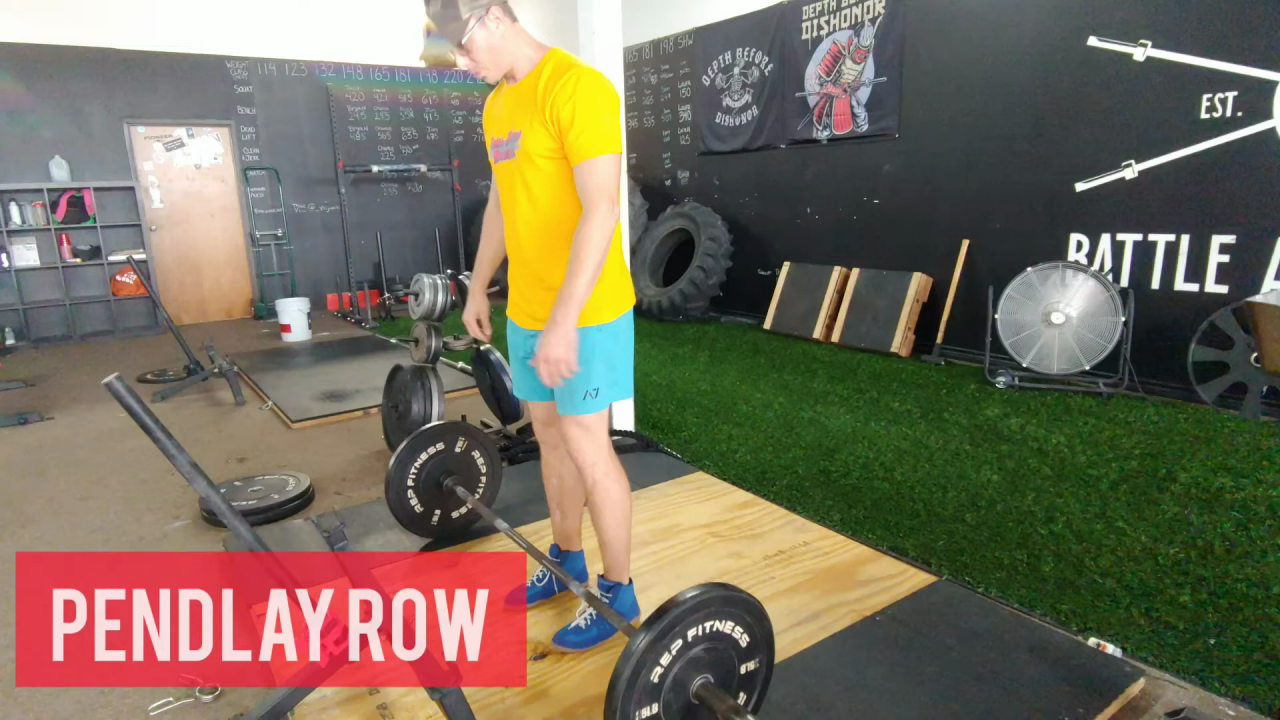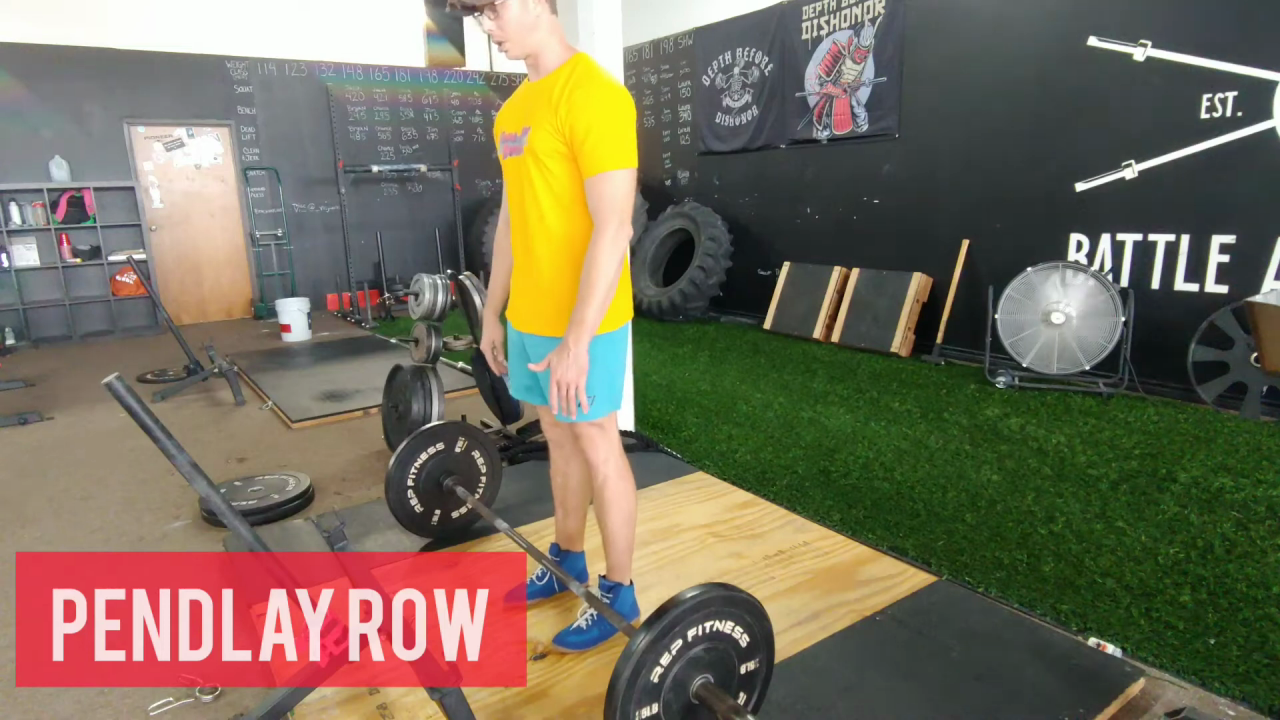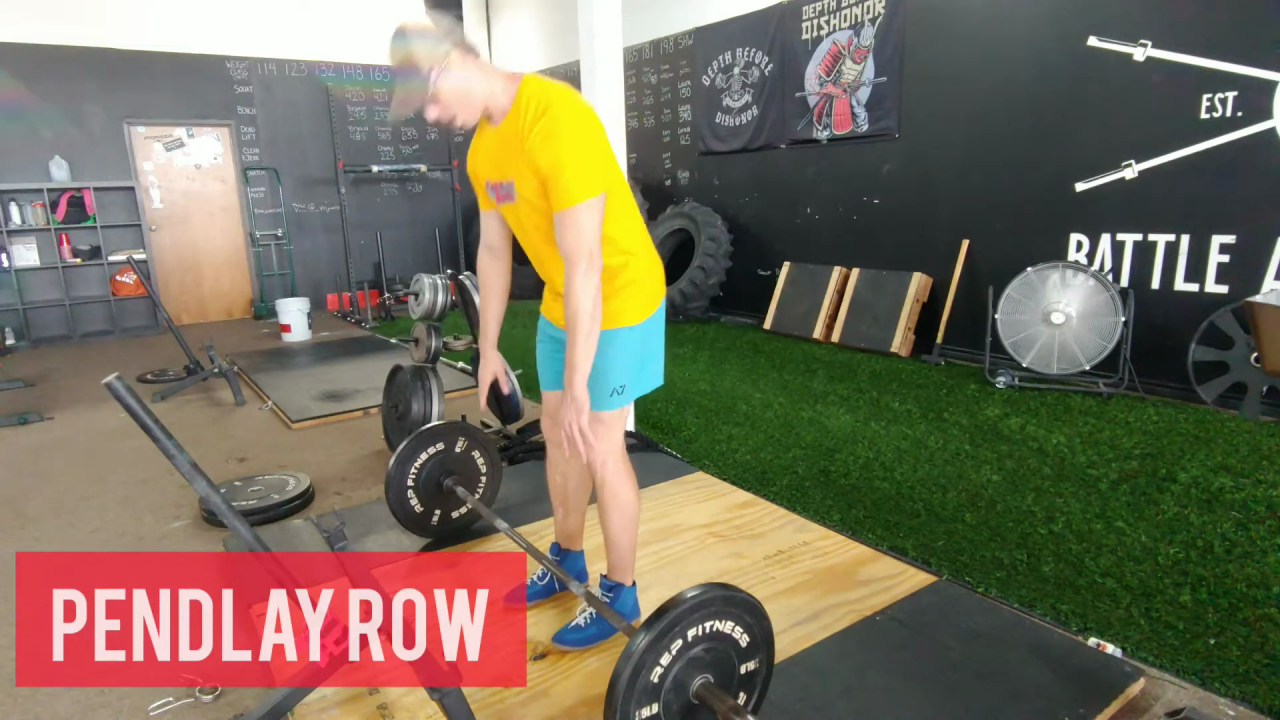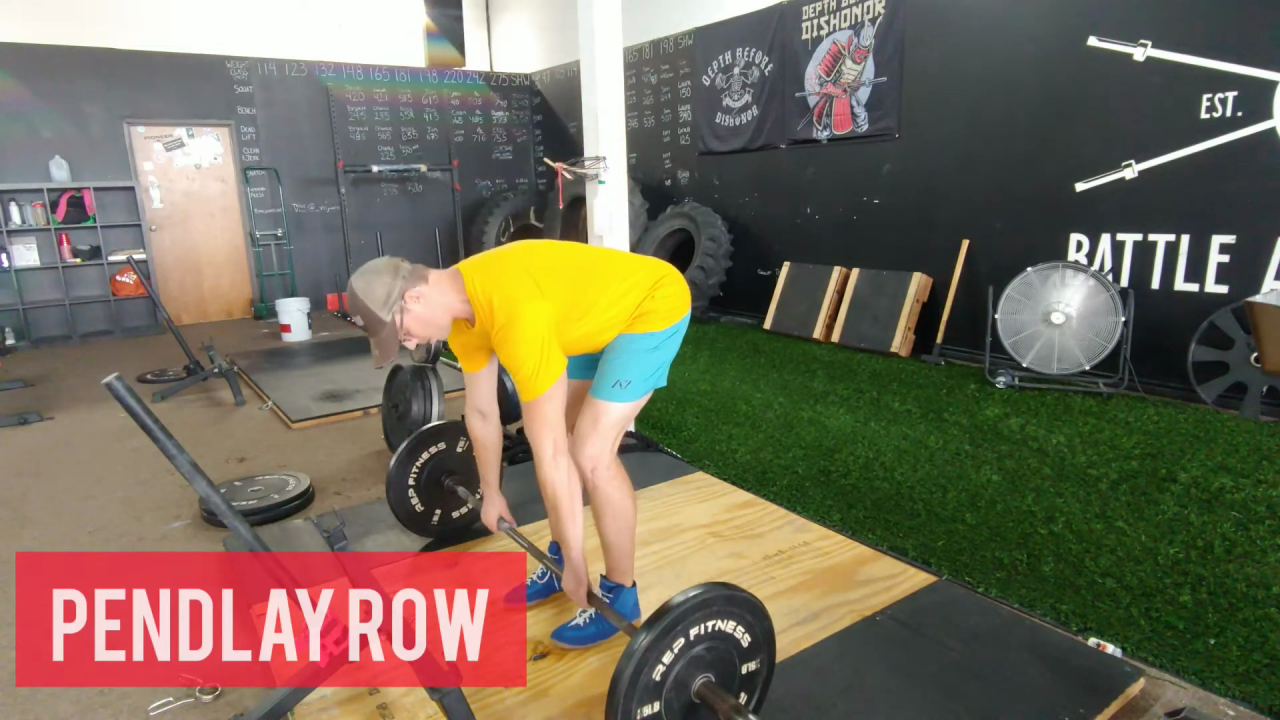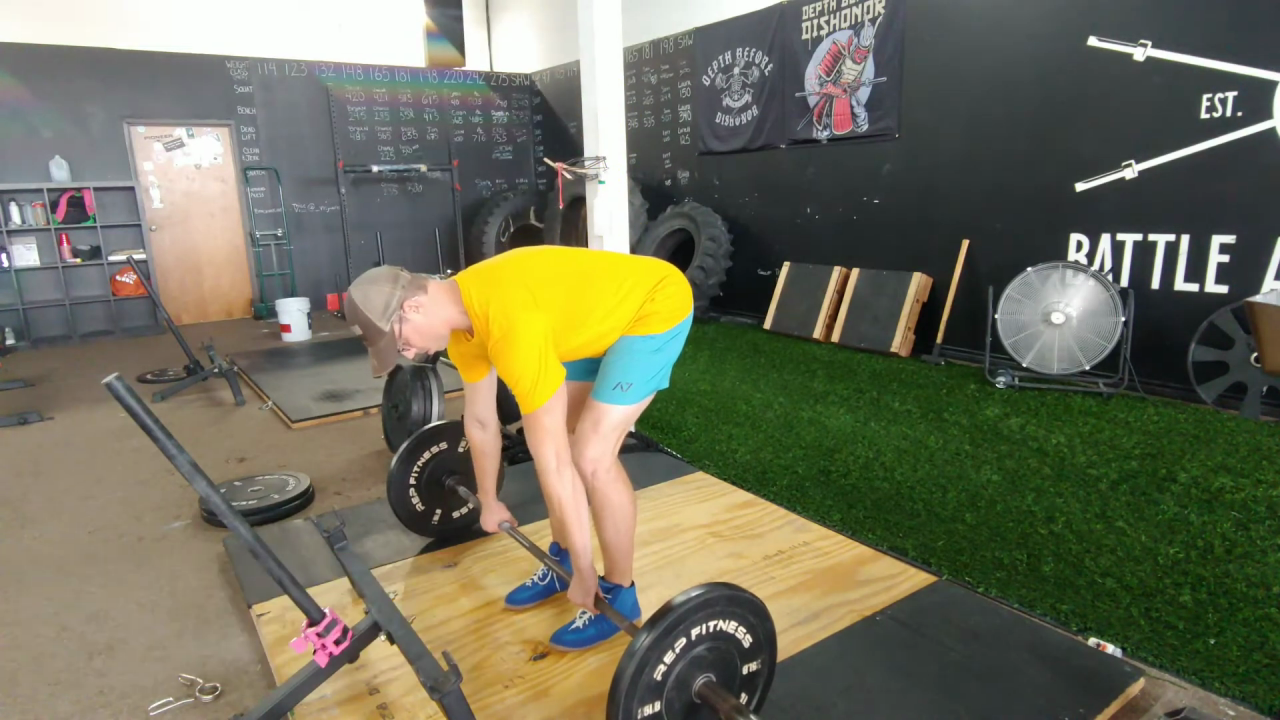
dt=1s
person 1, frame 1
left shoulder: (576, 88)
right shoulder: (498, 104)
left elbow: (601, 211)
left wrist: (565, 321)
right wrist: (479, 285)
left hip: (584, 311)
right hip: (528, 308)
left knee: (585, 441)
right knee: (550, 433)
left ankle: (618, 591)
right ankle: (566, 560)
person 1, frame 2
left shoulder: (594, 95)
right shoulder: (515, 106)
left elbow: (612, 229)
left wrist: (577, 341)
right wrist: (493, 312)
left hip: (581, 318)
right hip: (530, 314)
left knee: (595, 443)
right knee: (559, 437)
left ankle: (619, 593)
right ankle: (567, 560)
person 1, frame 3
left shoulder: (559, 123)
right shoulder: (485, 147)
left elbow: (584, 265)
right elbow: (493, 250)
left wrist: (578, 386)
right wrist: (487, 346)
left hip: (621, 300)
right hip: (561, 305)
left knee: (597, 443)
right knee: (556, 431)
left ankle: (620, 595)
right ankle: (566, 562)
person 1, frame 4
left shoulder: (516, 316)
right shoulder: (460, 304)
left elbow: (552, 453)
right elbow: (480, 411)
left wrist: (576, 563)
right wrist: (490, 493)
left hip: (653, 306)
right hip: (603, 309)
left knee: (591, 453)
right knee: (546, 429)
left ankle: (619, 595)
right ankle: (557, 563)
person 1, frame 5
left shoulder: (511, 328)
right shoulder: (459, 311)
left elbow: (555, 464)
right elbow: (480, 420)
left wrist: (583, 572)
right wrist: (488, 501)
left hip: (656, 306)
right hip: (606, 308)
left knee: (592, 455)
right knee: (551, 433)
left ankle: (618, 594)
right ankle: (562, 562)
